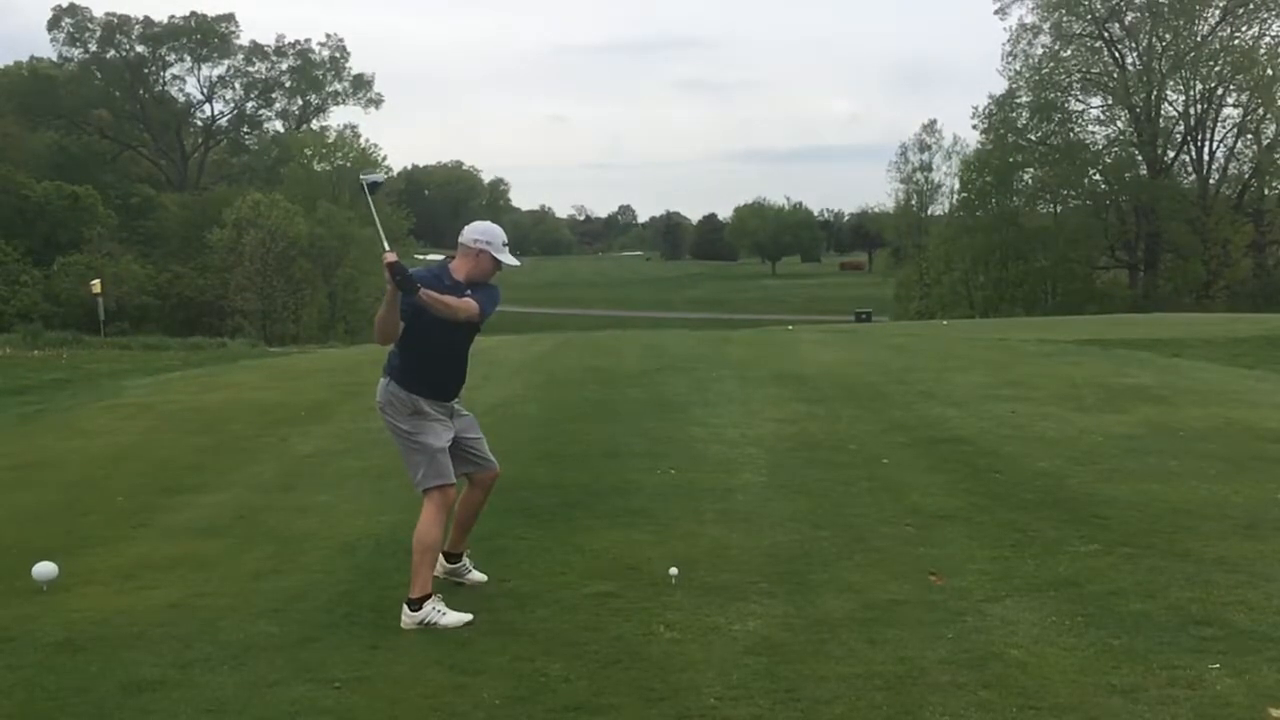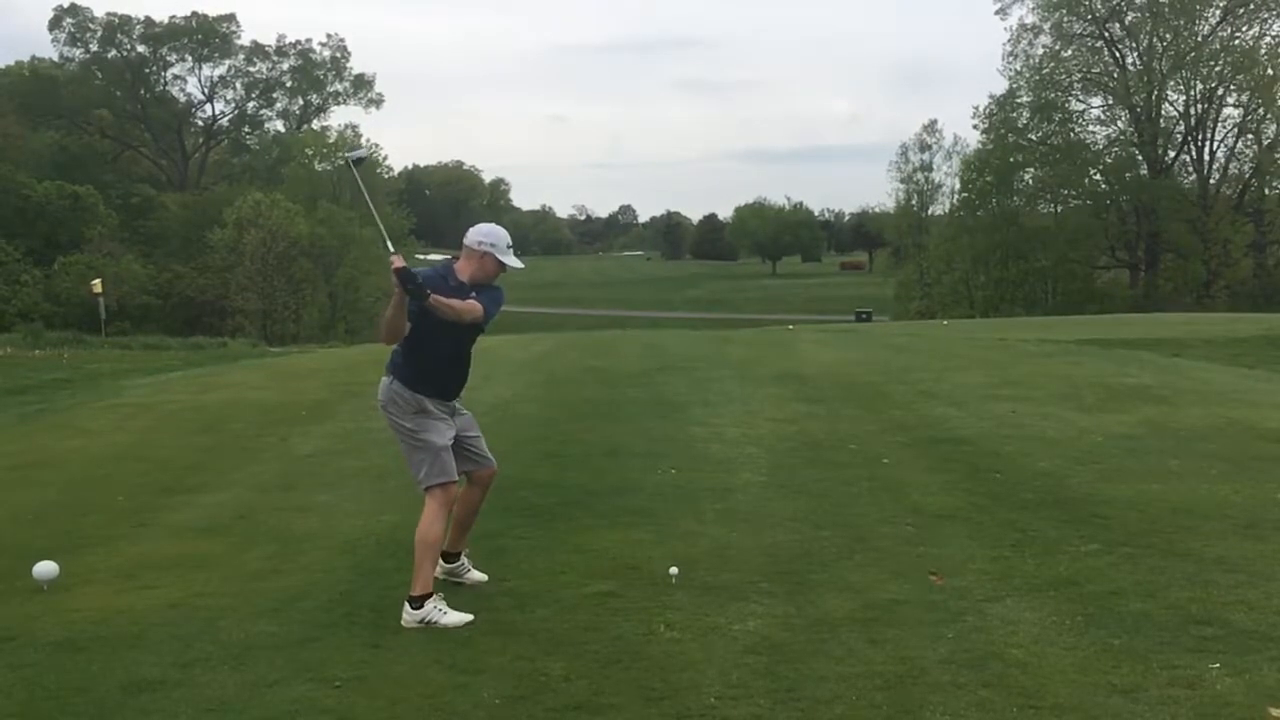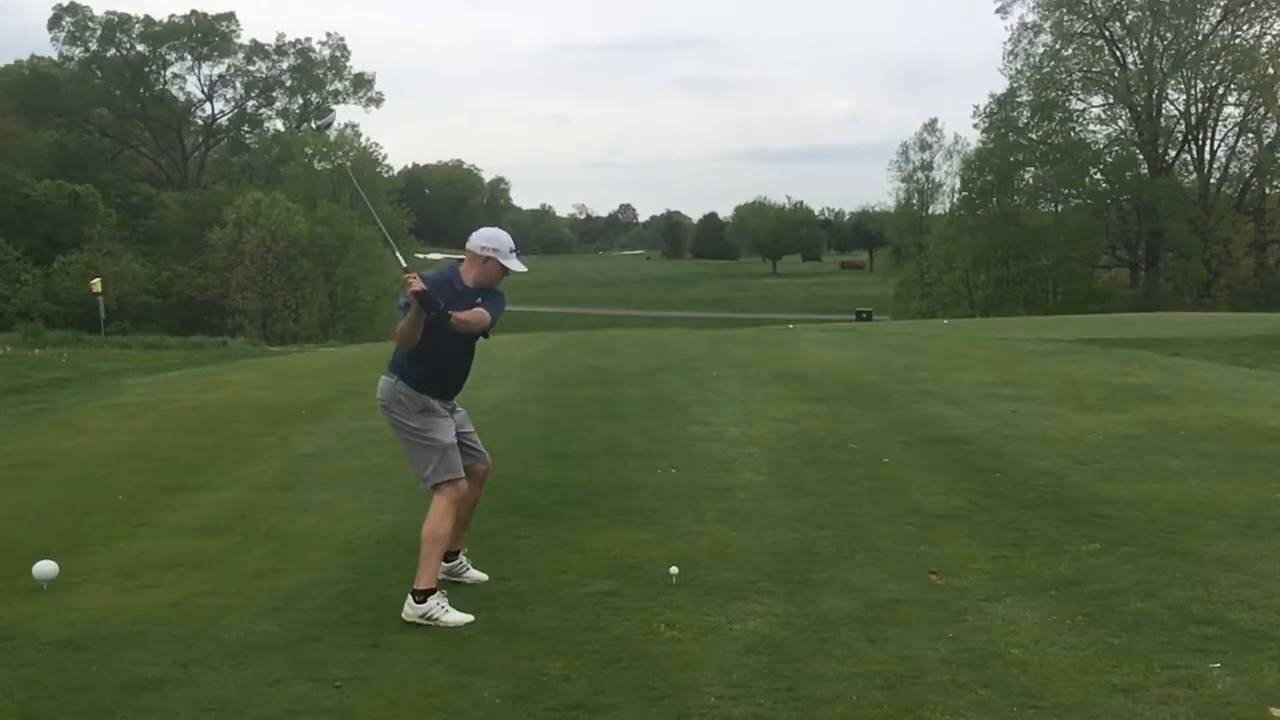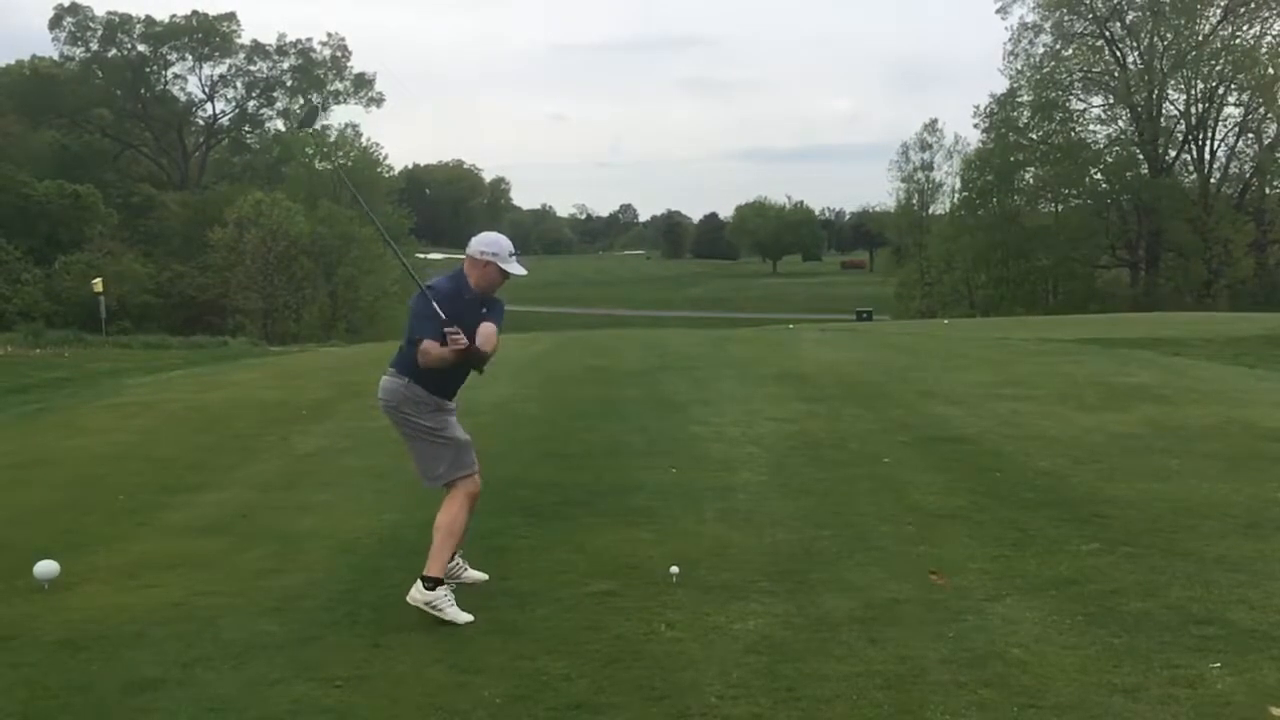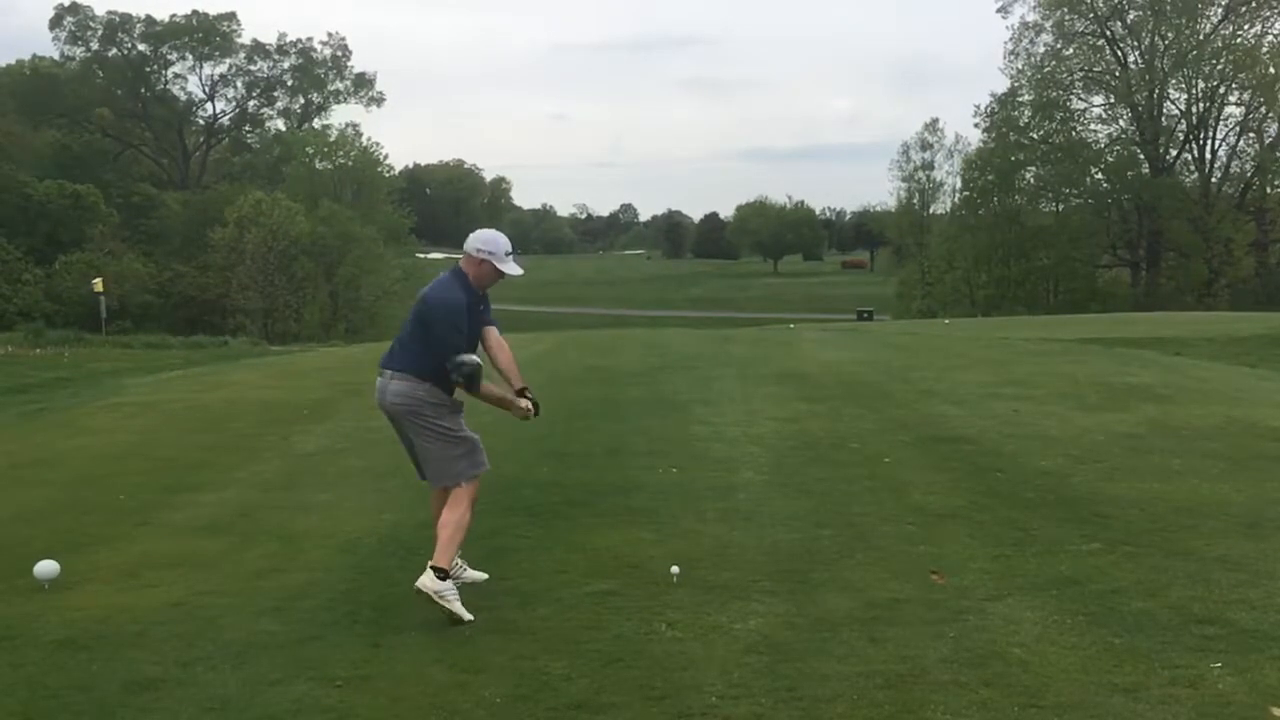
dt=0.5s
person 1, frame 1
left shoulder: (486, 292)
right shoulder: (420, 279)
left elbow: (462, 311)
right elbow: (385, 337)
left wrist: (416, 291)
right wrist: (394, 289)
left hip: (445, 400)
right hip: (407, 400)
left knee: (485, 474)
right knee: (441, 494)
left ankle: (452, 558)
right ankle: (418, 605)
person 1, frame 2
left shoulder: (489, 293)
right shoulder: (425, 279)
left elbow: (466, 313)
right elbow: (390, 336)
left wrist: (426, 297)
right wrist: (401, 291)
left hip: (445, 399)
right hip: (409, 398)
left knee: (483, 472)
right knee: (443, 491)
left ankle: (451, 558)
right ankle: (420, 603)
person 1, frame 3
left shoulder: (492, 297)
right shoulder: (431, 284)
left elbow: (476, 322)
right elbow: (403, 342)
left wrist: (444, 314)
right wrist: (417, 307)
left hip: (441, 397)
right hip: (409, 396)
left knee: (478, 468)
right knee: (451, 488)
left ankle: (450, 558)
right ankle: (423, 598)
person 1, frame 4
left shoulder: (490, 304)
right shoulder: (437, 293)
left elbow: (487, 337)
right elbow: (425, 356)
left wrist: (478, 352)
right wrist: (452, 353)
left hip: (428, 396)
right hip: (411, 394)
left knee: (460, 472)
right knee: (465, 484)
left ankle: (447, 560)
right ankle: (430, 586)
person 1, frame 5
left shoulder: (473, 295)
right shoulder: (448, 300)
left elbow: (494, 341)
right elbow: (462, 376)
left wrist: (520, 389)
right wrist: (511, 403)
left hip: (396, 389)
right hip: (421, 394)
left knee: (445, 476)
right knee: (464, 484)
left ankle: (446, 561)
right ankle: (438, 574)
